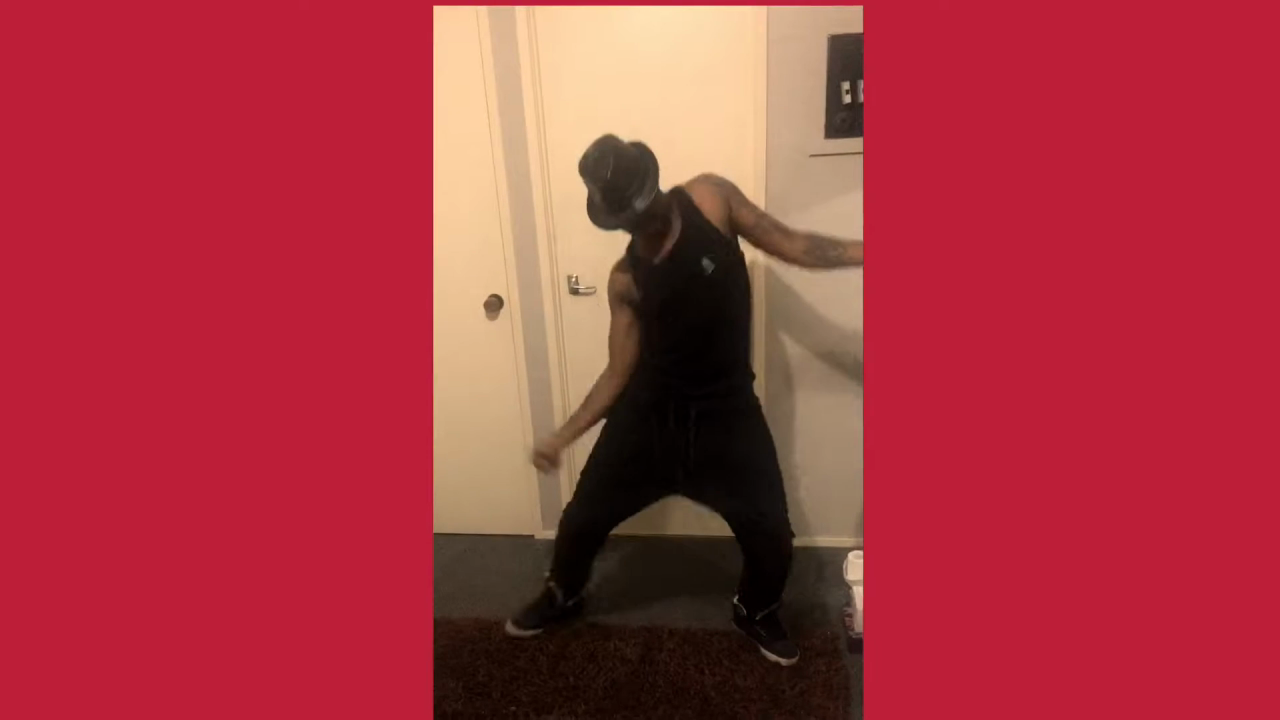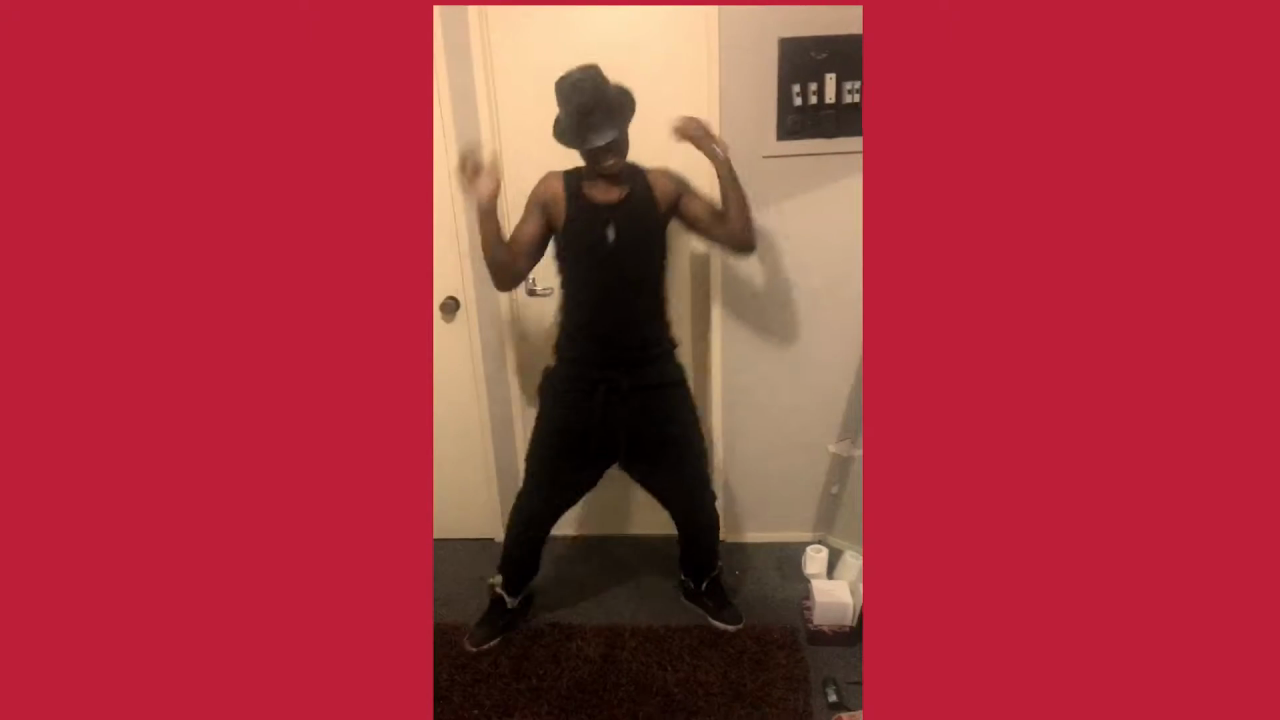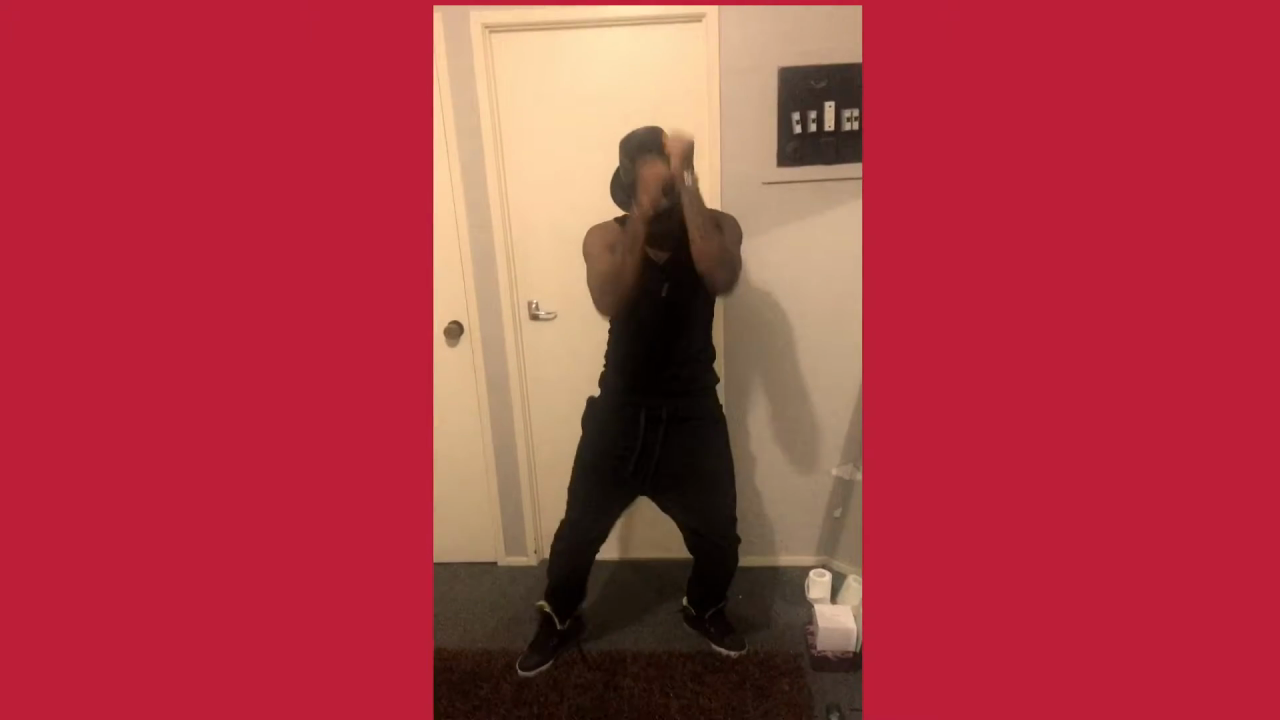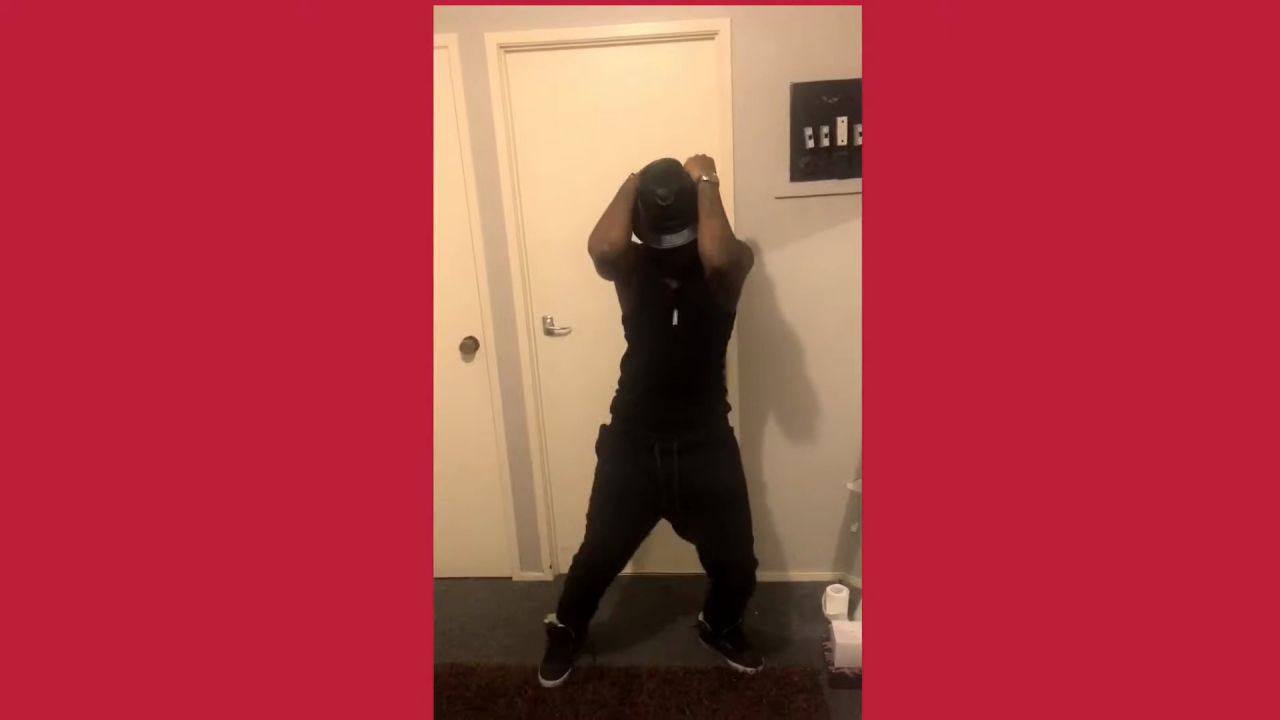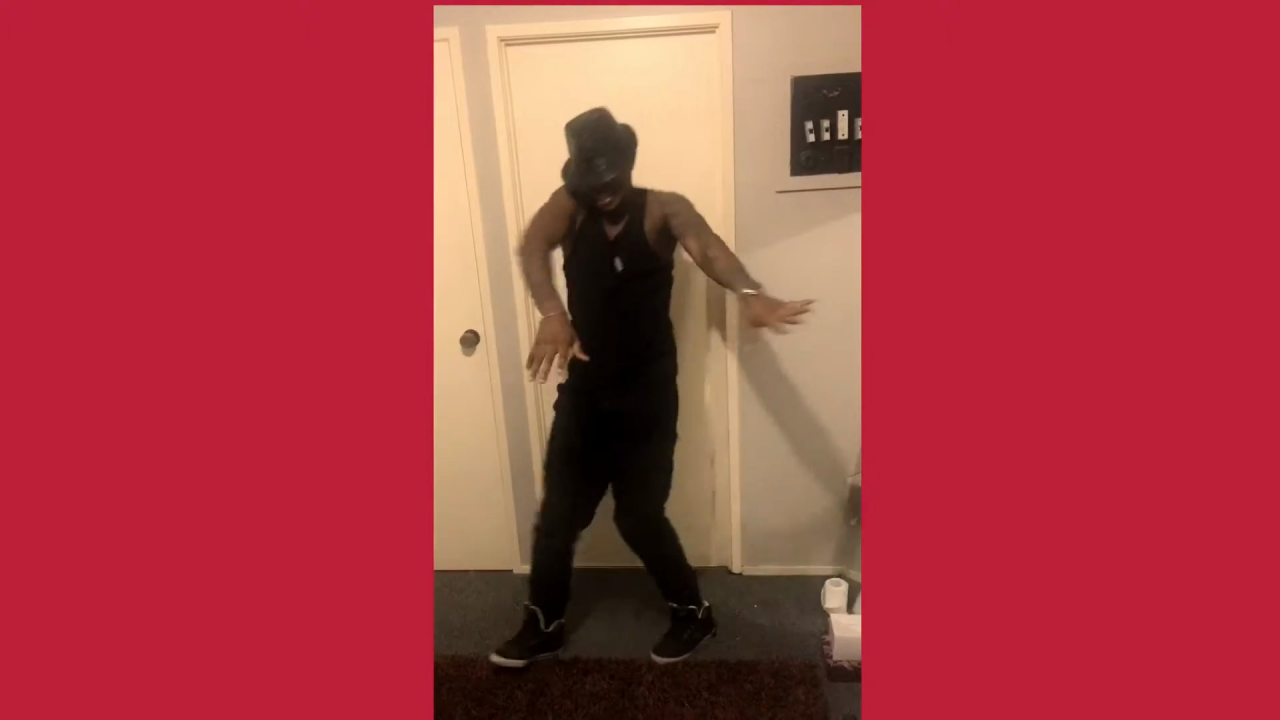
dt=1s
person 1, frame 1
left shoulder: (709, 196)
right shoulder: (625, 276)
left elbow: (789, 245)
right elbow: (619, 371)
left wrist: (868, 250)
right wrist: (562, 436)
left hip: (727, 413)
right hip: (648, 412)
left knee: (771, 536)
right knee: (583, 519)
left ankle: (756, 612)
right ankle: (562, 596)
person 1, frame 2
left shoulder: (660, 186)
right shoulder: (555, 191)
left elbow: (739, 237)
right elbow: (506, 274)
left wrist: (718, 157)
right wrist: (485, 204)
left hip: (654, 382)
right hip: (577, 384)
left knee: (694, 500)
right knee: (536, 505)
left ankle: (702, 582)
right ankle: (510, 595)
person 1, frame 3
left shoulder: (716, 227)
right shoulder: (604, 238)
left elbow: (719, 278)
right elbow: (610, 299)
left wrist: (686, 186)
right wrist: (644, 207)
left hip: (692, 415)
right hip: (620, 414)
left knee: (718, 535)
right knee: (579, 530)
left ankle: (704, 608)
right ankle: (558, 620)
person 1, frame 4
left shoulder: (731, 266)
right shoulder: (631, 266)
left elbow: (719, 254)
right elbow: (601, 246)
left wrist: (706, 181)
right wrist: (632, 185)
left hip: (706, 442)
right hip: (633, 439)
left knee: (736, 563)
right knee: (599, 555)
left ankle: (720, 626)
right ankle: (566, 630)
person 1, frame 5
left shoulder: (664, 210)
right shoulder: (568, 204)
left elbow: (704, 246)
right elbow: (533, 247)
left wrist: (751, 293)
right wrist: (552, 312)
left hip: (647, 396)
right hip: (583, 393)
left knee: (638, 518)
right knee: (558, 515)
left ankle: (692, 613)
right ankle: (542, 625)
